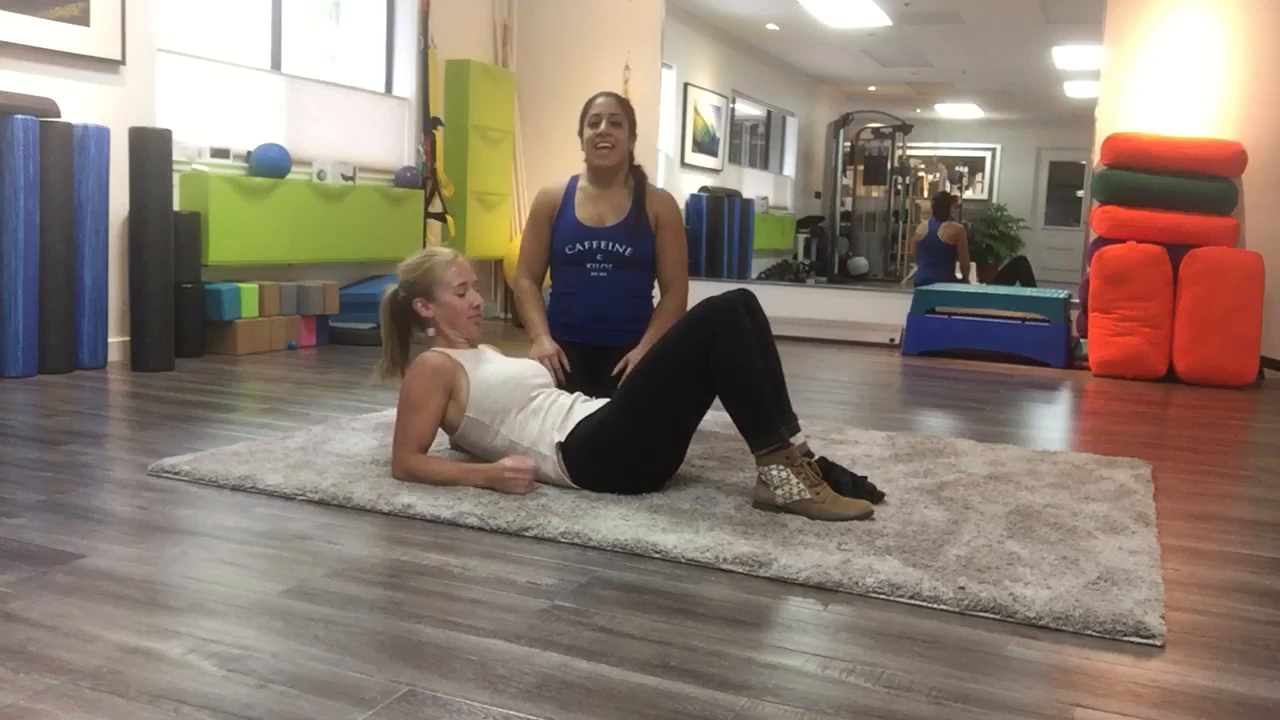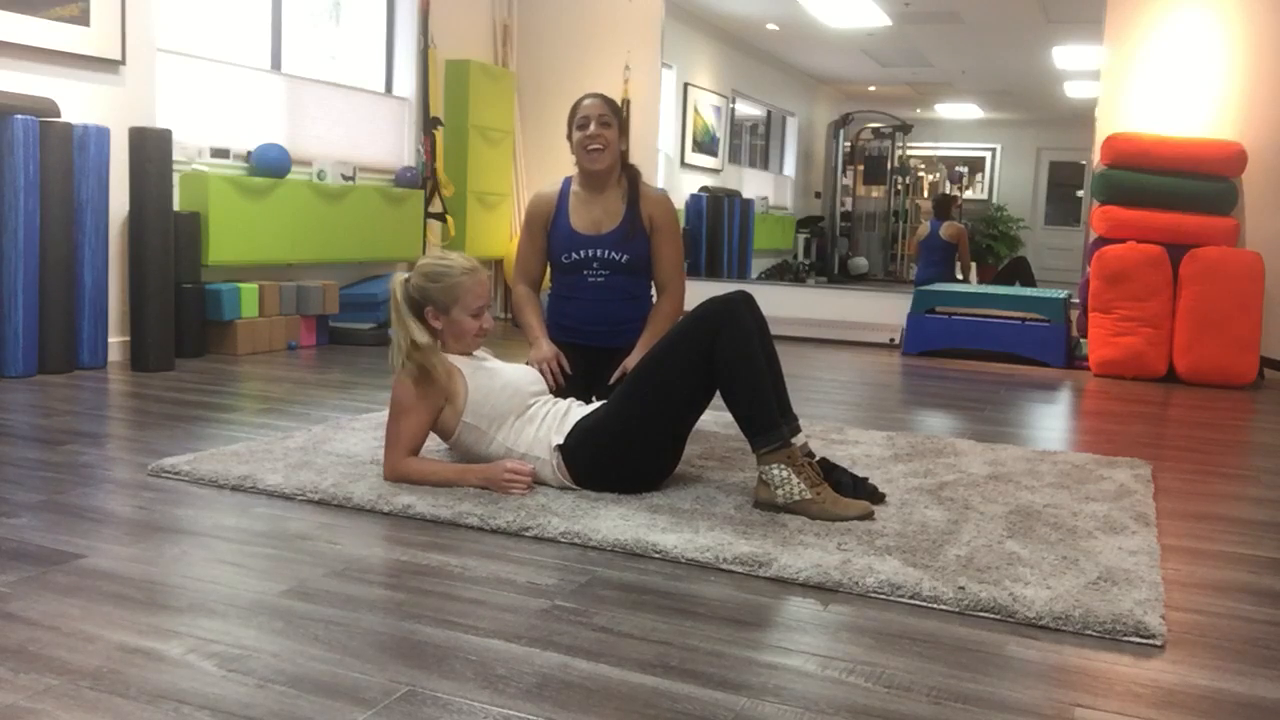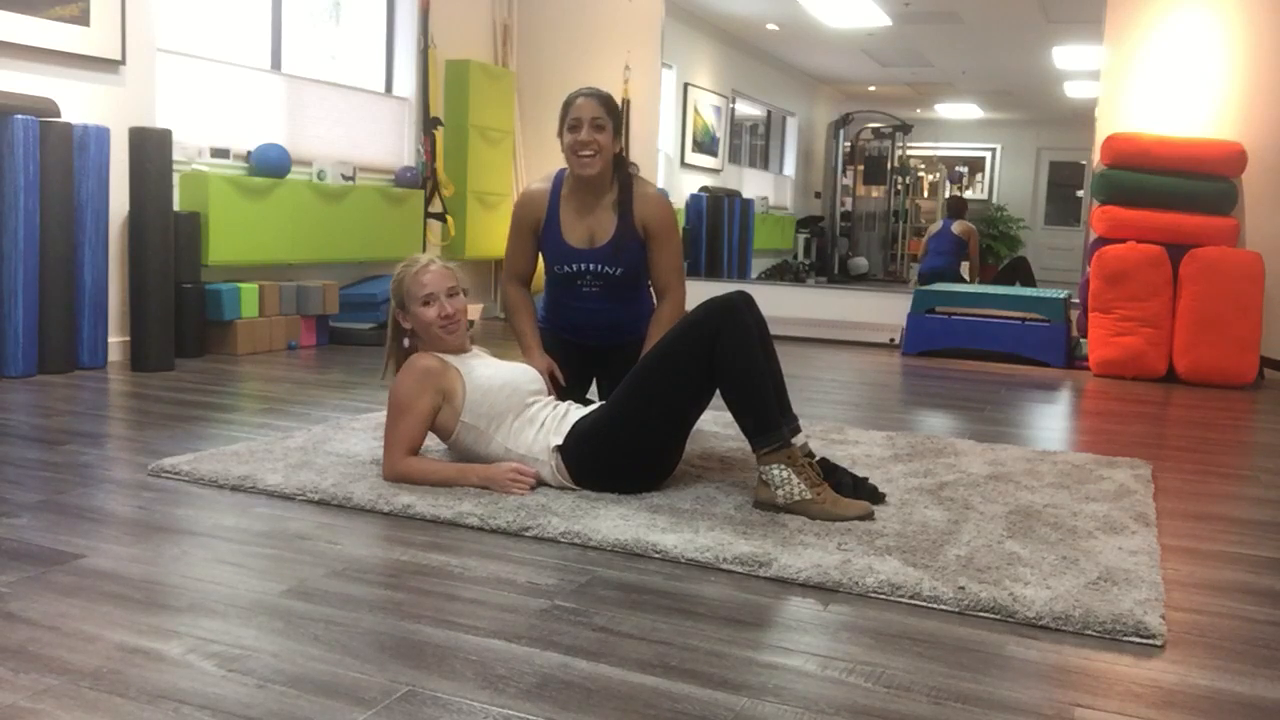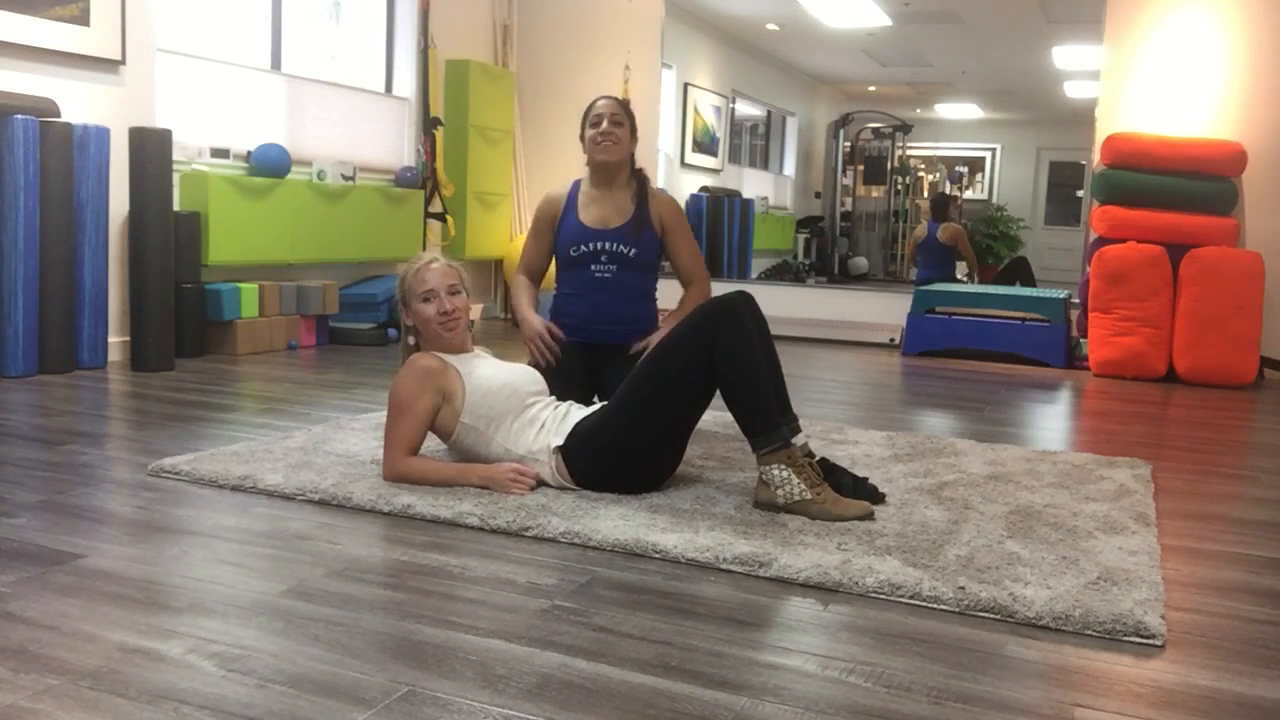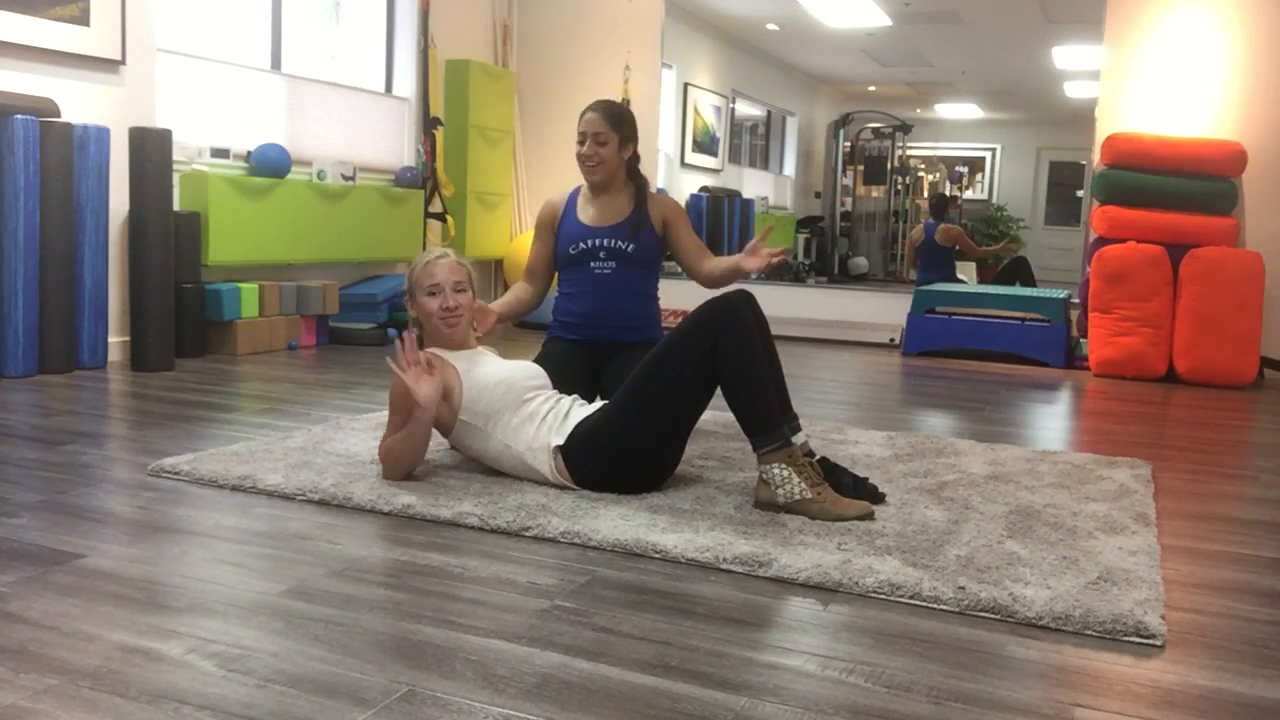
dt=0.7s
person 1, frame 1
left shoulder: (480, 354)
right shoulder: (433, 370)
right elbow: (406, 463)
right wrist: (488, 474)
left hip: (606, 437)
right hip: (595, 457)
left knee: (737, 306)
right knee: (719, 317)
left ankle: (792, 459)
right ankle: (783, 478)
person 1, frame 2
left shoulder: (475, 357)
right shoulder: (430, 374)
right elbow: (397, 466)
right wrist: (483, 474)
left hip: (600, 437)
right hip: (593, 457)
left knee: (735, 308)
right knee: (721, 320)
left ankle: (792, 458)
right ankle: (782, 478)
person 1, frame 3
left shoulder: (477, 357)
right shoulder: (424, 372)
right elbow: (396, 465)
right wrist: (484, 473)
left hip: (596, 439)
right hip: (589, 457)
left knee: (734, 309)
right knee: (722, 319)
left ankle: (794, 458)
right ankle: (783, 477)
person 1, frame 4
left shoulder: (478, 358)
right shoulder: (425, 372)
right elbow: (396, 465)
right wrist: (484, 474)
left hip: (598, 439)
right hip: (590, 458)
left knee: (735, 308)
right knee: (721, 318)
left ankle: (792, 459)
right ankle: (782, 477)
person 1, frame 5
left shoulder: (483, 355)
right shoulder: (427, 368)
right elbow: (393, 467)
right wrist: (424, 409)
left hip: (603, 440)
right hip: (591, 457)
left knee: (736, 307)
right knee: (723, 318)
left ankle: (792, 459)
right ankle: (782, 477)
person 2, frame 1
left shoulder: (658, 205)
right shoulder: (552, 200)
left elbow: (675, 291)
right elbow: (526, 279)
left wrist: (646, 348)
right wrist: (541, 338)
left hip: (628, 353)
right hip: (564, 349)
person 2, frame 2
left shoulder: (653, 205)
right shoulder: (546, 203)
left elbow: (671, 292)
right elbow: (524, 285)
left wrist: (642, 353)
right wrist: (540, 341)
left hip: (627, 351)
right hip: (563, 348)
person 2, frame 3
left shoulder: (650, 204)
right shoulder: (536, 201)
left elbow: (670, 295)
right elbow: (515, 283)
right wrist: (533, 352)
left hip: (631, 342)
right hip: (560, 339)
person 2, frame 4
left shoulder: (661, 207)
right shoulder: (556, 204)
left elbow: (697, 282)
right elbow: (525, 275)
left wrist: (670, 329)
right wrist: (527, 315)
left hip: (635, 350)
right hip: (567, 345)
person 2, frame 5
left shoulder: (659, 209)
right shoulder: (557, 210)
left elbow: (704, 266)
right elbow: (531, 281)
left wrist: (740, 262)
right wrist: (496, 309)
left hip: (636, 346)
right hip: (569, 341)
